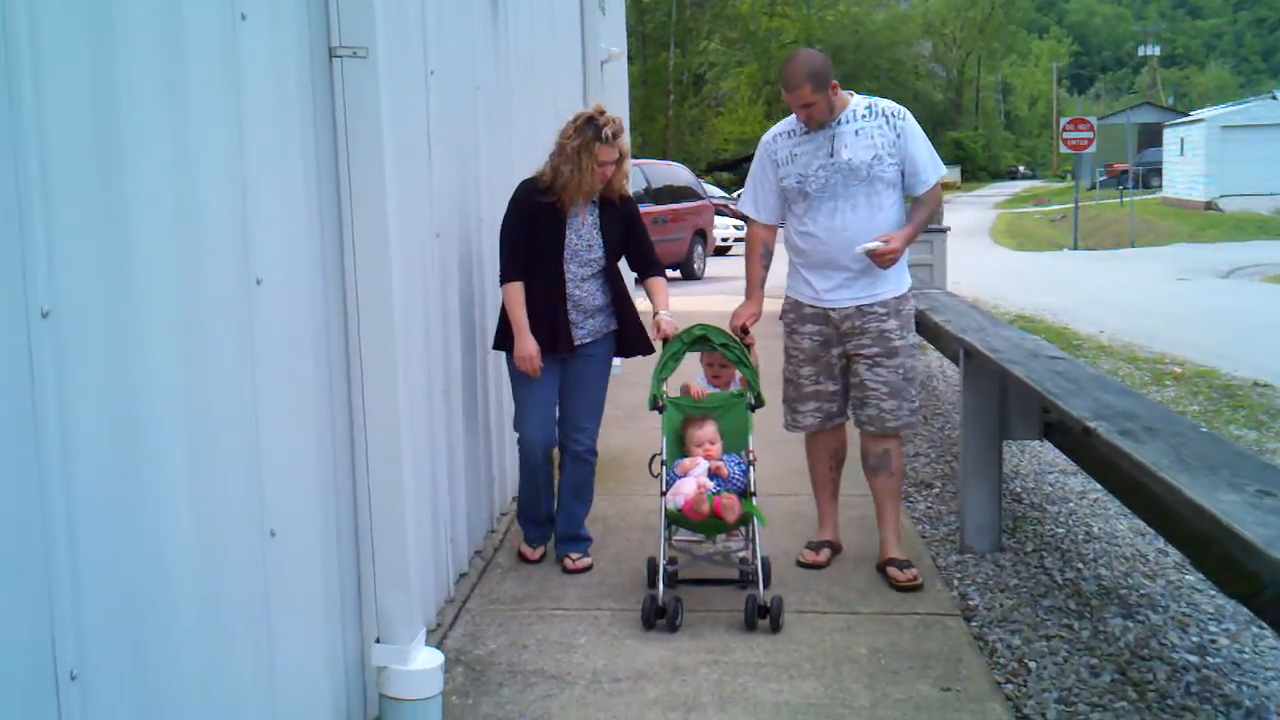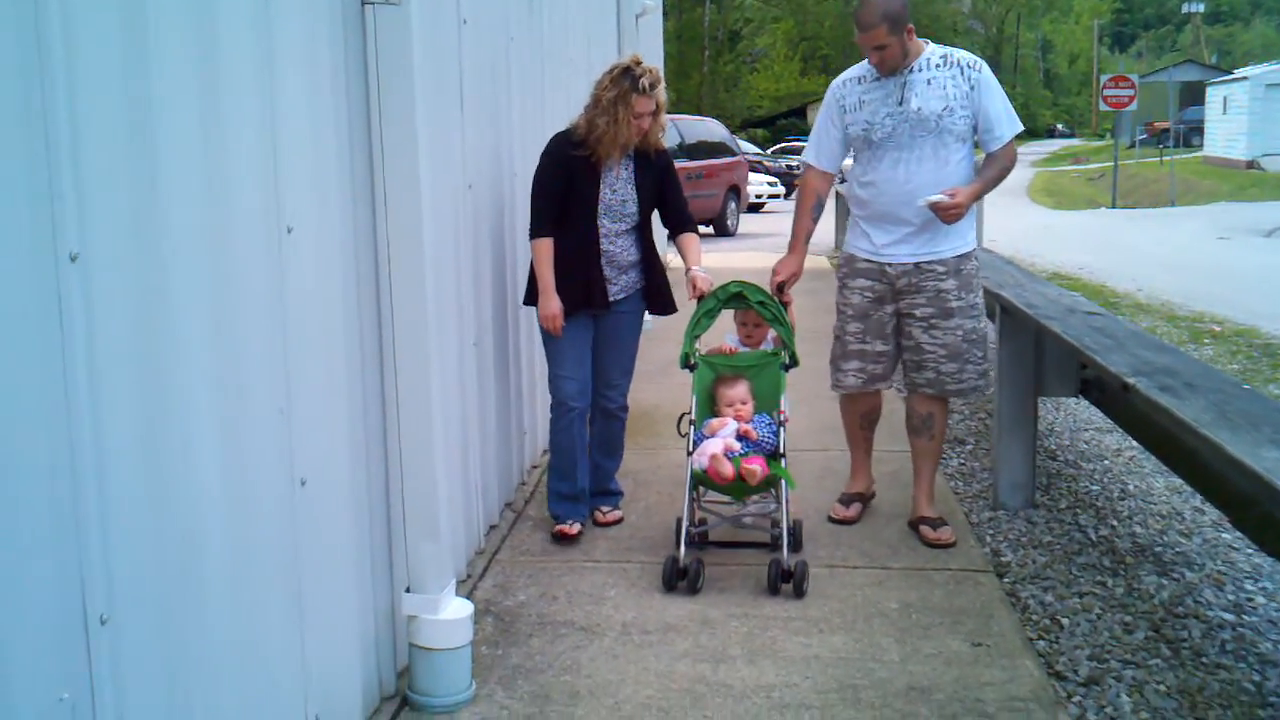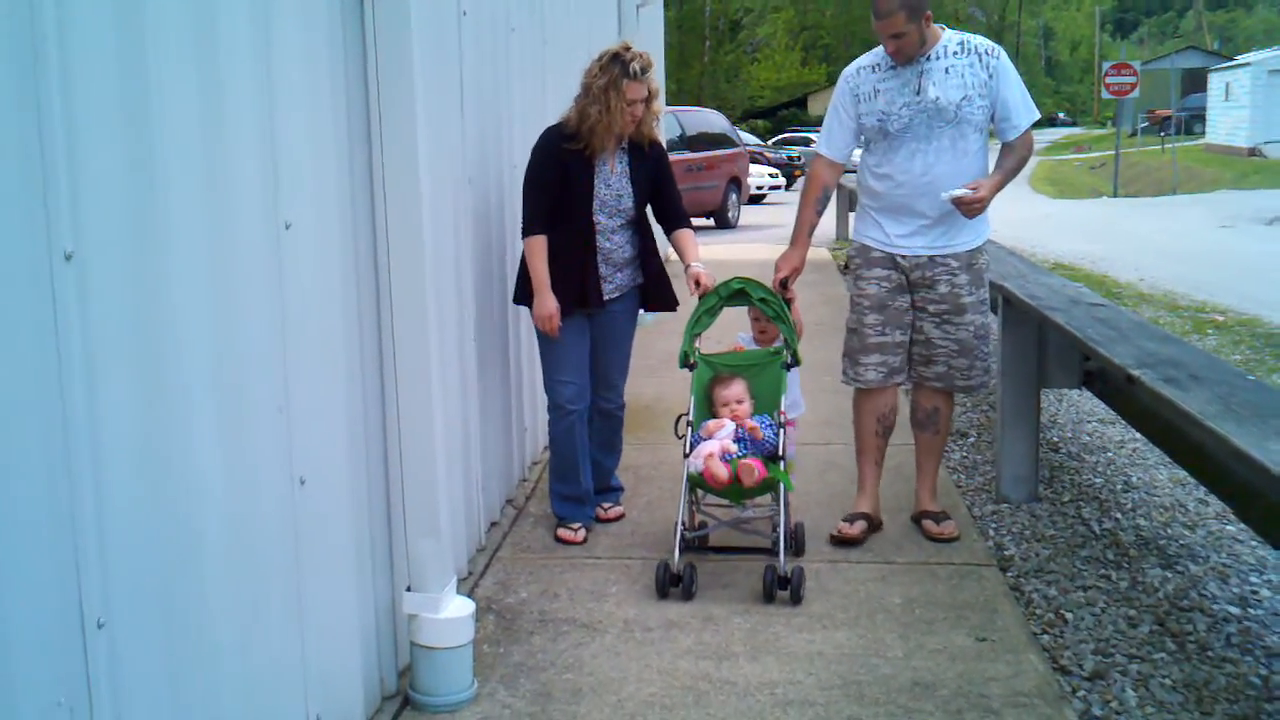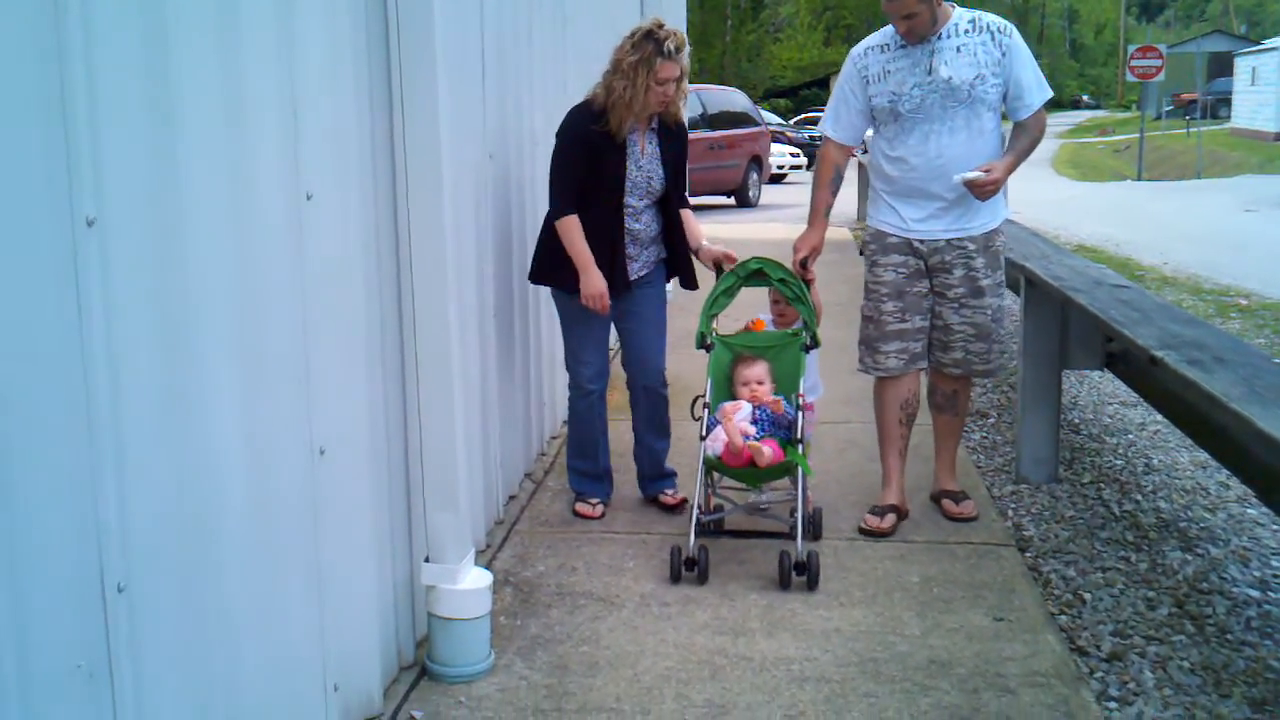
dt=0.4s
person 1, frame 1
left shoulder: (892, 121)
right shoulder: (776, 143)
left elbow: (929, 193)
right elbow: (762, 225)
left wrist: (905, 236)
right wrist: (754, 298)
left hip: (882, 300)
right hip: (810, 304)
left knee: (883, 421)
right knee: (820, 419)
left ankle: (891, 545)
right ankle: (827, 529)
person 1, frame 2
left shoulder: (968, 72)
right shoulder: (846, 88)
left elbow: (1003, 150)
right elbow: (818, 174)
left wrist: (972, 191)
right wrist: (796, 252)
left hip: (943, 260)
right hip: (866, 258)
left knee: (933, 383)
right knee: (857, 377)
left ankle: (924, 502)
right ankle: (860, 480)
person 1, frame 3
left shoulder: (985, 59)
right shoulder: (859, 76)
left elbow: (1020, 138)
right elbow: (827, 164)
left wrist: (993, 183)
right wrist: (798, 246)
left hip: (956, 250)
right hip: (878, 249)
left knee: (939, 377)
right knee: (874, 376)
left ankle: (927, 497)
right ankle: (867, 501)
person 1, frame 4
right shoulder: (866, 57)
left elbow: (1032, 116)
right elbow: (836, 146)
left wrist: (1006, 165)
right wrist: (816, 227)
left hip: (972, 233)
right hip: (894, 234)
left knee: (957, 362)
right knee: (895, 361)
left ankle: (946, 478)
right ankle: (892, 490)
person 2, frame 1
left shoulder: (618, 205)
right shoulder: (532, 198)
left elbow: (647, 264)
right elbow: (512, 271)
left wrist: (661, 311)
right wrist: (522, 334)
left hip: (595, 338)
right hip: (537, 338)
left knee: (580, 443)
right knee: (535, 440)
left ankle: (572, 538)
right ankle: (535, 530)
person 2, frame 2
left shoulder: (654, 159)
right shoulder: (566, 150)
left elbow: (679, 220)
right elbow: (542, 226)
left wrist: (694, 267)
right wrist: (546, 292)
left hip: (625, 294)
right hip: (569, 294)
left knee: (611, 400)
right knee: (571, 398)
left ankle: (602, 493)
right ankle: (568, 507)
person 2, frame 3
left shoulder: (648, 151)
right shoulder: (557, 145)
left elbow: (673, 215)
right elbow: (535, 224)
left wrist: (693, 263)
right wrist: (542, 291)
left hip: (620, 292)
right hip: (564, 293)
left knee: (609, 399)
right knee: (569, 401)
left ankle: (604, 488)
right ankle: (573, 508)
person 2, frame 4
left shoulder: (672, 130)
right shoulder: (585, 123)
left elbow: (675, 201)
right elbow: (563, 205)
left wrist: (702, 247)
right wrist: (588, 271)
left hip: (645, 269)
right hip: (584, 270)
left knee: (650, 375)
right knee: (589, 381)
left ankle: (656, 477)
right ankle: (590, 484)
